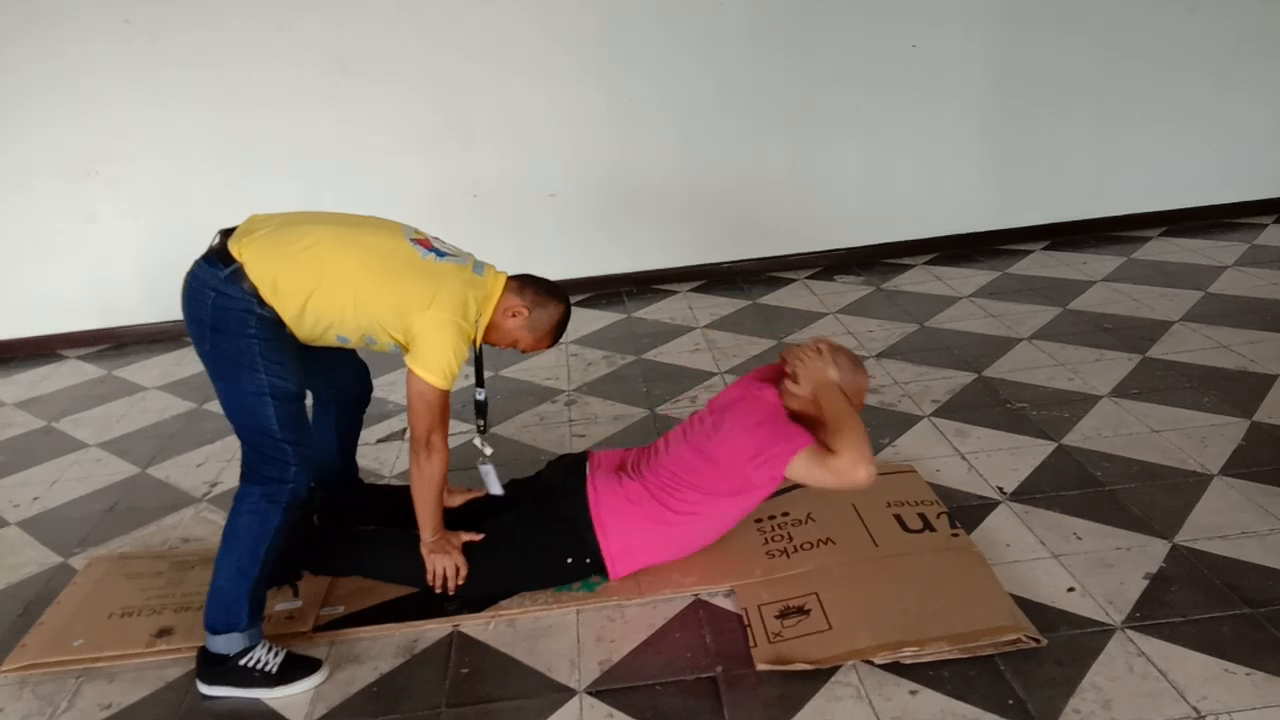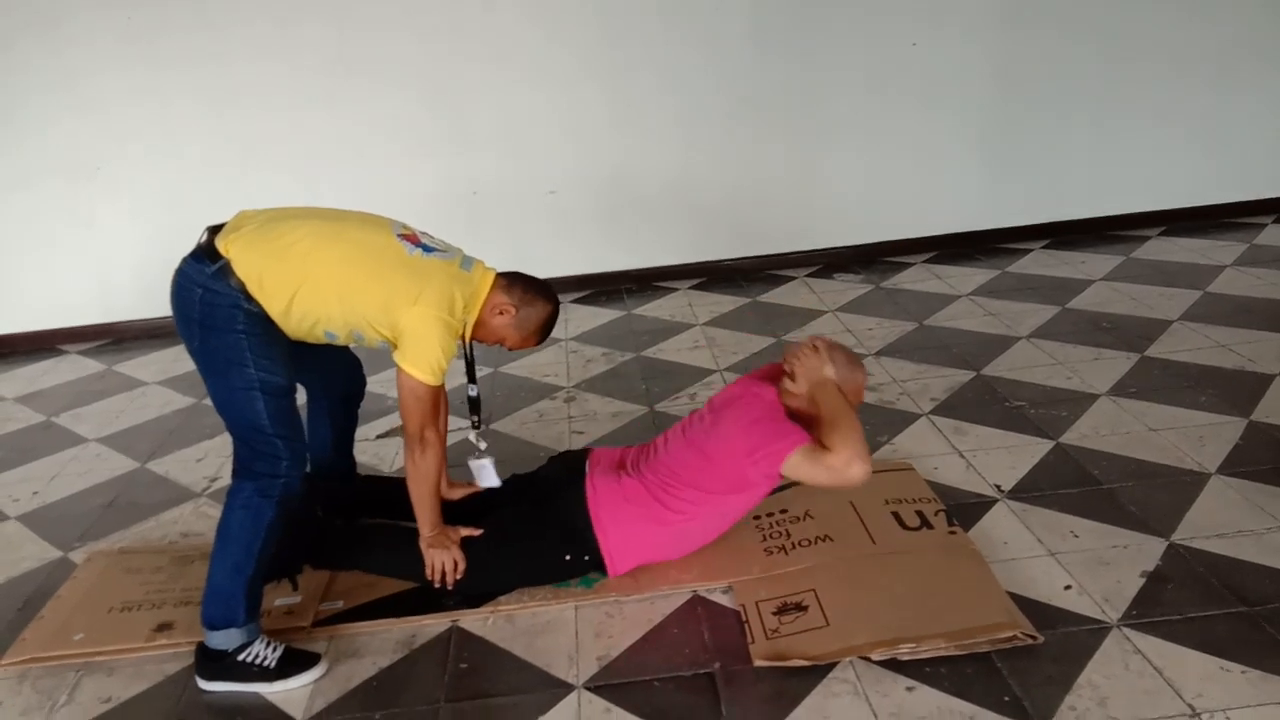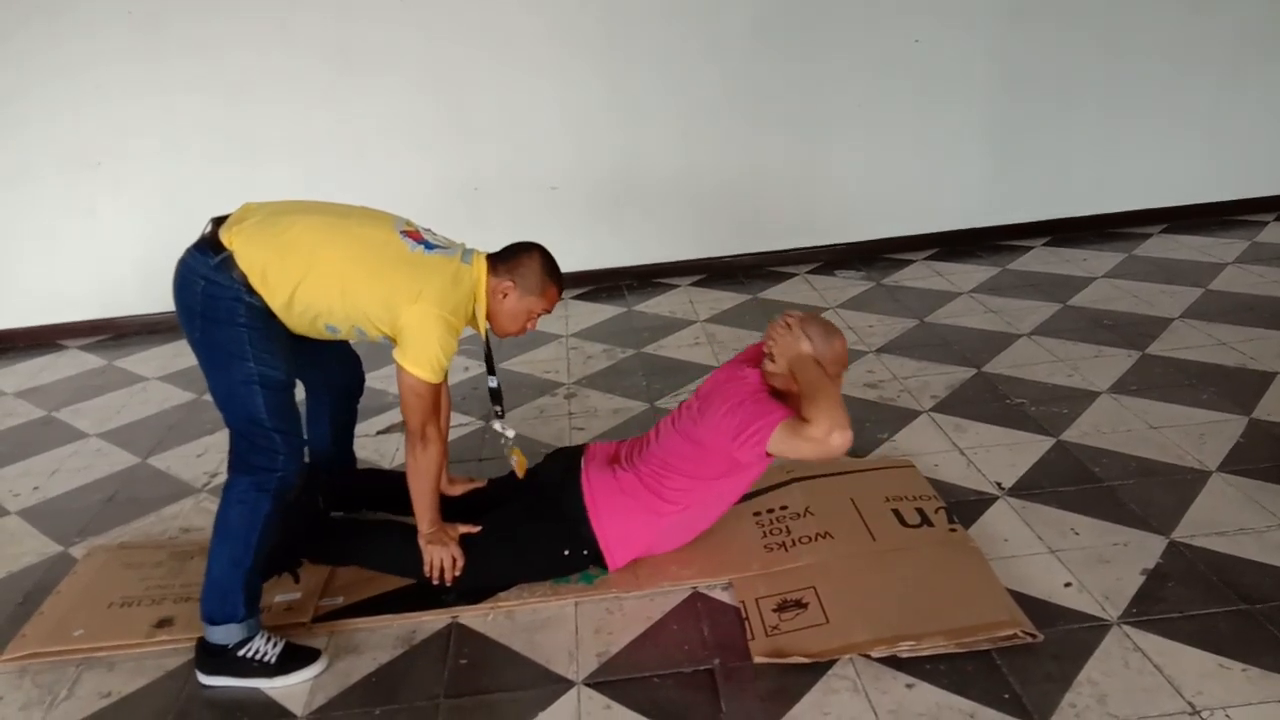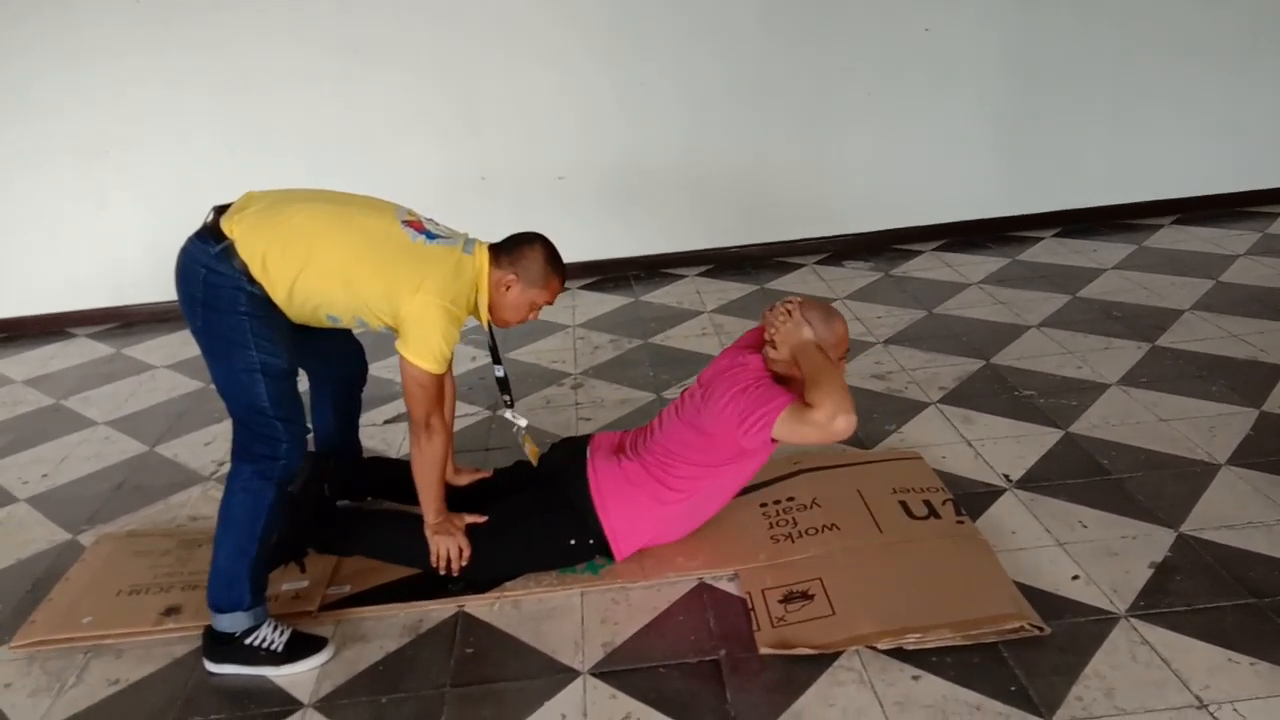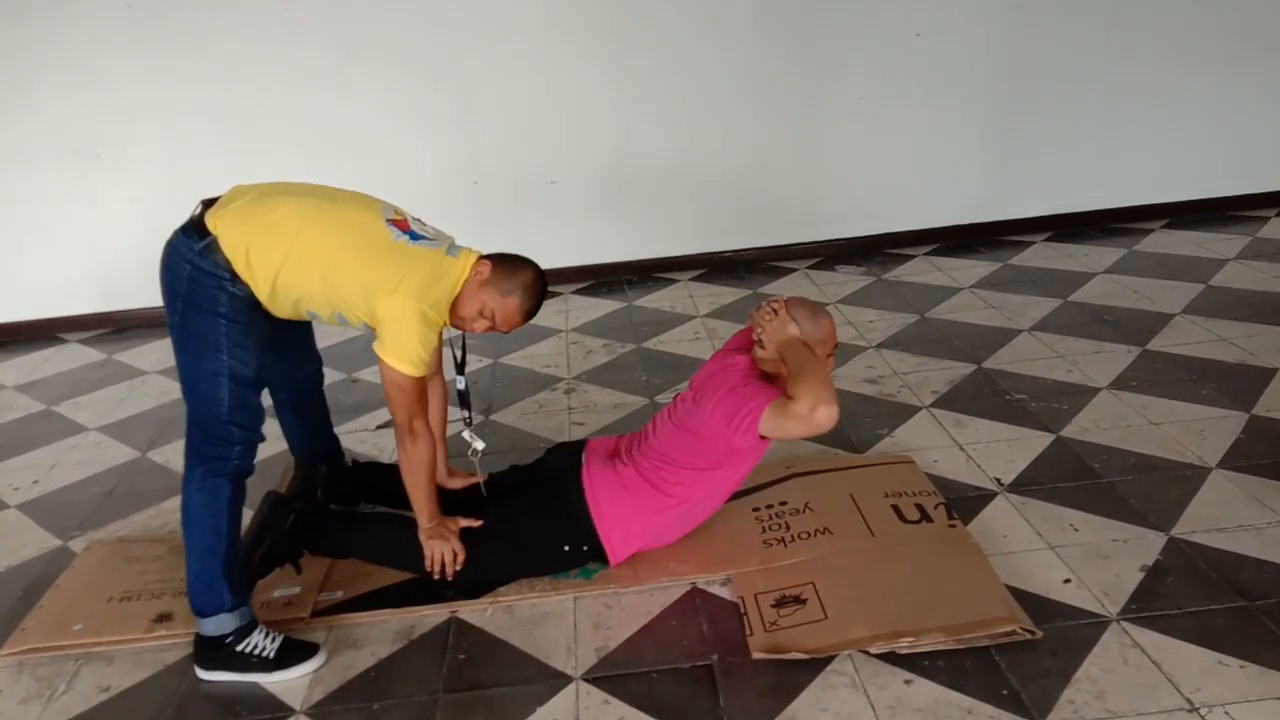
dt=1s
person 1, frame 1
left shoulder: (765, 385)
right shoulder: (767, 432)
left elbow: (796, 372)
right elbow: (857, 467)
right wrist: (827, 385)
left hip: (584, 483)
right hip: (587, 540)
left knee: (454, 518)
left ankle: (325, 505)
right ankle: (305, 548)
person 1, frame 2
left shoulder: (763, 385)
right shoulder: (768, 429)
left elbow: (791, 373)
right elbow: (852, 464)
right wrist: (823, 384)
left hip: (585, 479)
right hip: (585, 537)
left knee: (456, 512)
left ankle: (323, 500)
right ankle: (305, 541)
person 1, frame 3
left shoulder: (750, 366)
right shoulder: (752, 413)
left elbow: (778, 350)
right elbow: (834, 437)
right wrist: (804, 358)
left hip: (581, 474)
right hip: (583, 530)
left knee: (455, 508)
left ankle: (324, 494)
right ankle: (303, 536)
person 1, frame 4
left shoulder: (752, 351)
right shoulder: (755, 396)
right elbow: (837, 420)
right wrist: (806, 346)
left hip: (586, 464)
right hip: (589, 520)
left knee: (460, 496)
left ankle: (333, 481)
right ankle: (307, 524)
person 1, frame 5
left shoulder: (743, 353)
right shoulder: (745, 396)
left elbow: (768, 325)
right elbow: (818, 412)
right wrist: (793, 342)
left hip: (580, 469)
right hip: (582, 523)
left knee: (459, 501)
right knee: (450, 560)
left ankle: (333, 481)
right ankle: (300, 527)
person 2, frame 1
left shoulder: (468, 282)
right shoulder: (448, 318)
left elbow: (432, 404)
right elbow: (428, 441)
left wrist: (438, 490)
right wrist: (433, 538)
left hip: (254, 267)
right hip: (233, 300)
left knee: (345, 386)
right knee: (283, 469)
right ankle: (229, 650)
person 2, frame 2
left shoulder: (458, 279)
right shoulder: (435, 314)
left elbow: (432, 393)
right elbow: (421, 436)
left wrist: (440, 483)
right wrist: (432, 534)
left hip: (248, 265)
right hip: (221, 296)
left knee: (339, 382)
right knee: (276, 463)
right ankle: (227, 644)
person 2, frame 3
left shoulder: (457, 271)
right shoulder: (437, 309)
left elbow: (435, 388)
right elbow: (421, 432)
left wrist: (442, 480)
right wrist: (429, 530)
left hip: (250, 258)
right hip: (223, 287)
left knee: (339, 378)
right knee: (271, 458)
right ankle: (227, 639)
person 2, frame 4
left shoulder: (459, 261)
right shoulder: (439, 300)
left elbow: (440, 376)
right elbow: (426, 422)
left wrist: (448, 469)
right wrist: (435, 520)
left hip: (254, 246)
right hip: (226, 276)
left knee: (342, 369)
right knee: (276, 447)
right ankle: (234, 627)
person 2, frame 5
left shoulder: (444, 265)
right shoulder: (413, 301)
left elbow: (430, 378)
right elbow: (412, 427)
left wrist: (441, 471)
right wrist: (430, 524)
left hip: (247, 245)
right hip: (211, 269)
left knee: (302, 387)
right knee: (225, 447)
right ankle: (222, 633)
